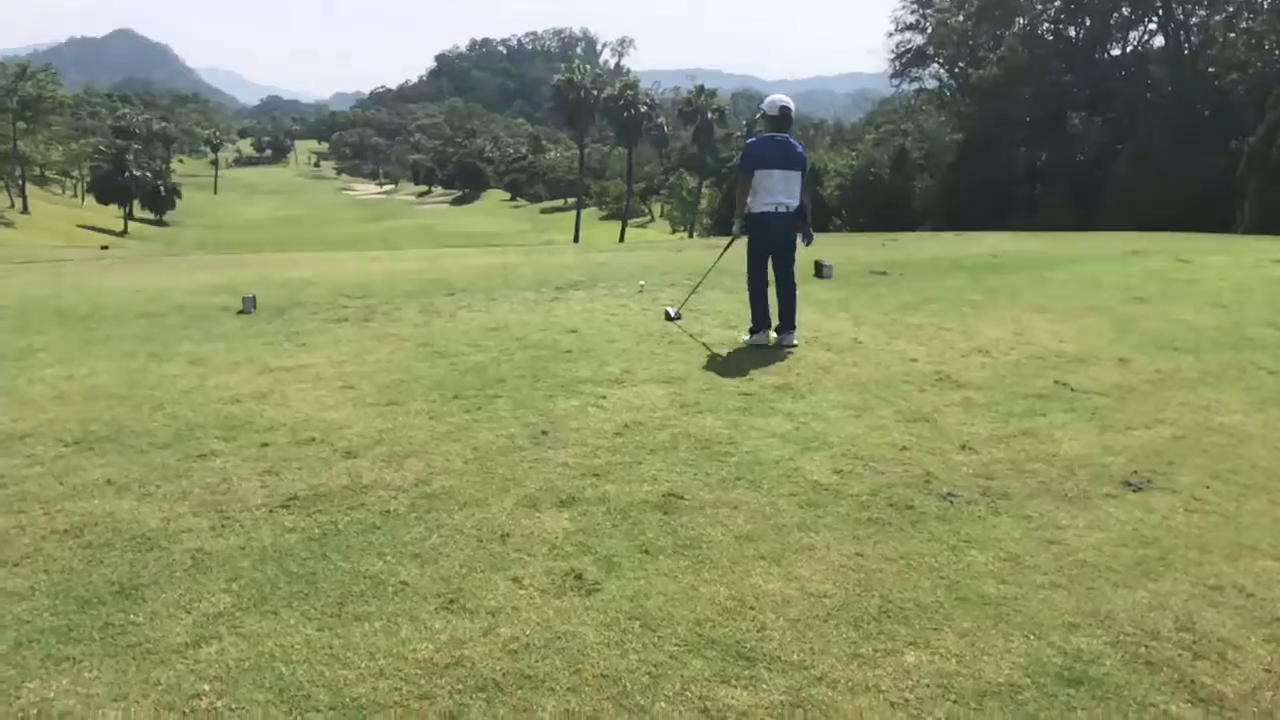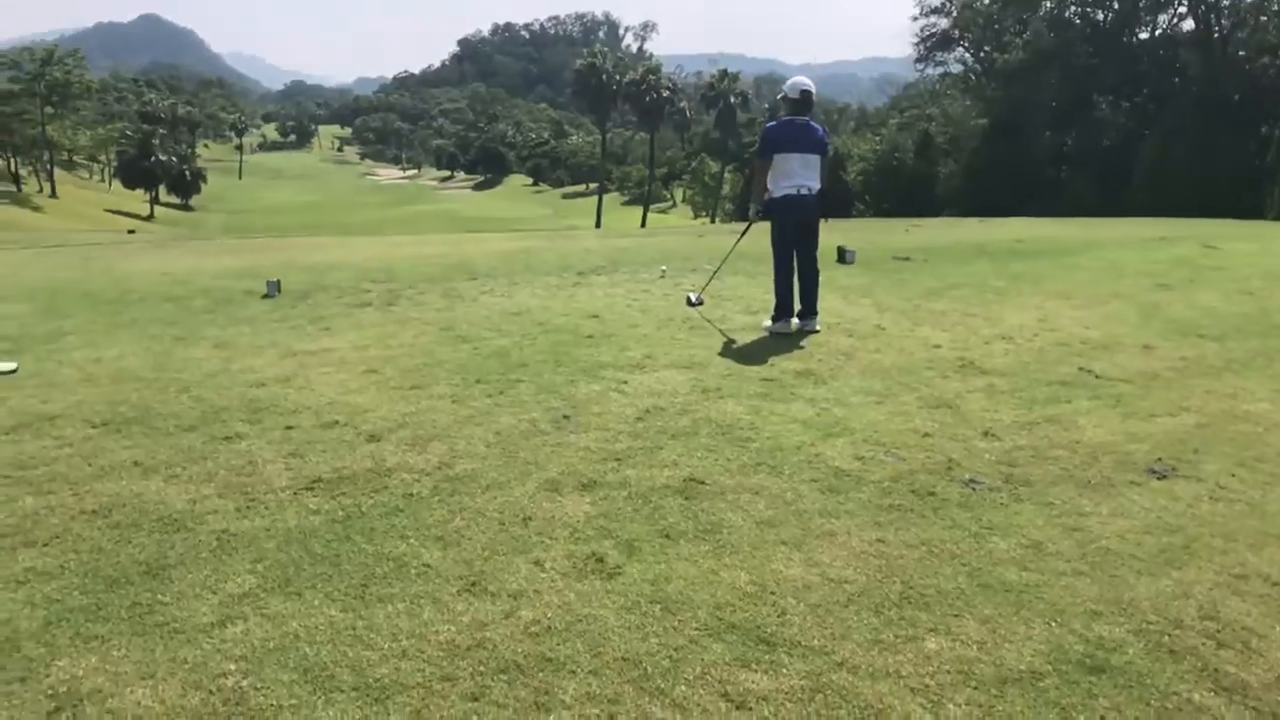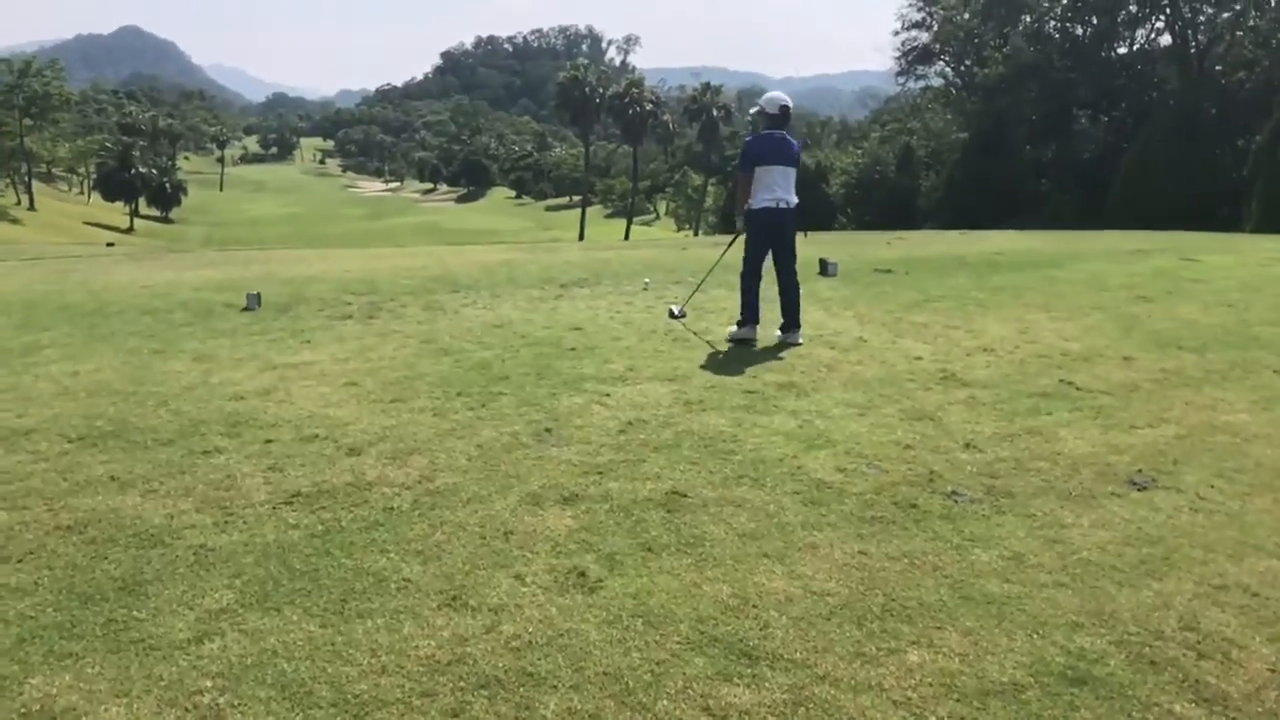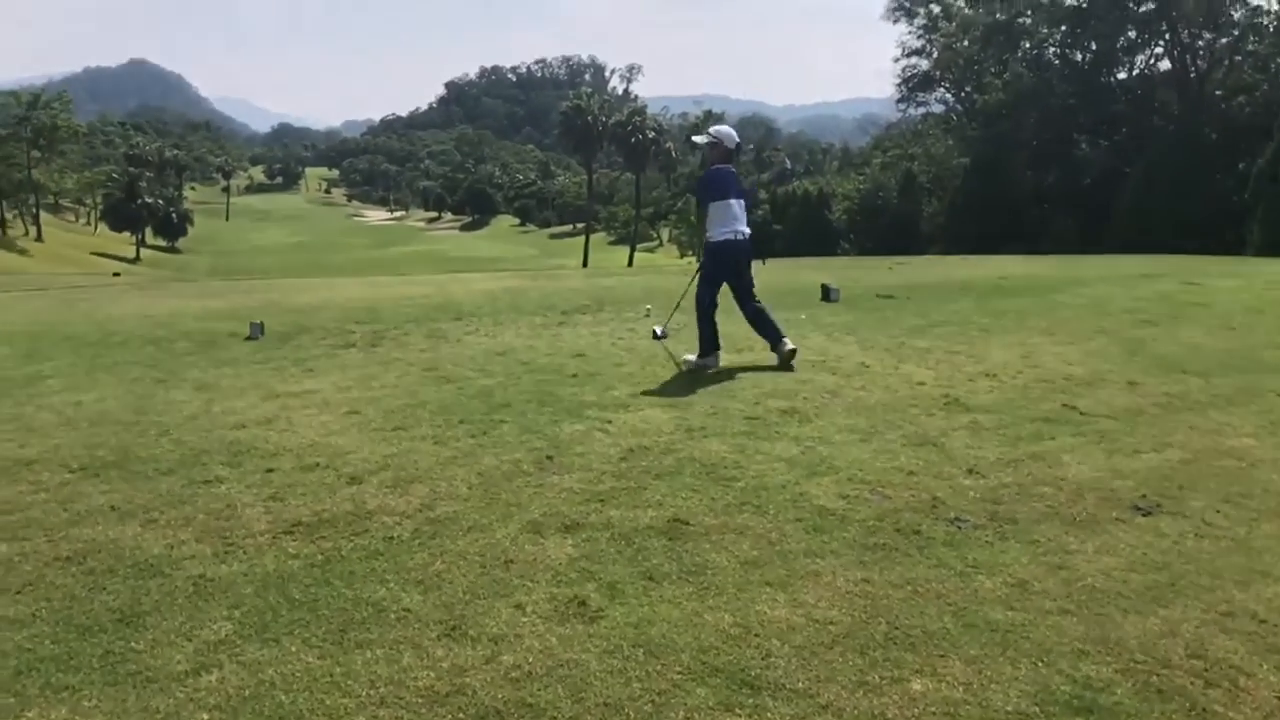
dt=0.4s
person 1, frame 1
left shoulder: (754, 146)
right shoulder: (798, 150)
left elbow: (744, 187)
right elbow: (804, 192)
left wrist: (738, 218)
right wrist: (806, 223)
left hip: (761, 217)
right hip: (789, 218)
left knee: (757, 275)
right knee: (786, 275)
left ankle: (760, 330)
right ankle: (787, 331)
person 1, frame 2
left shoulder: (773, 131)
right shoulder: (819, 133)
left elbow: (761, 172)
right elbow: (823, 174)
left wrist: (755, 203)
left hip: (783, 202)
right hip: (810, 201)
left knee: (783, 262)
right knee: (808, 260)
left ankle: (783, 318)
right ankle: (809, 317)
person 1, frame 3
left shoulder: (753, 144)
right shoulder: (793, 147)
left elbow: (744, 184)
left wrist: (741, 214)
left hip: (761, 213)
right hip: (787, 213)
left knee: (751, 271)
right knee: (787, 273)
left ankle: (748, 325)
right ankle: (791, 329)
person 1, frame 4
left shoulder: (708, 178)
right shoulder: (734, 178)
left elbow: (702, 218)
left wrist: (707, 244)
left hip: (720, 247)
right hip: (741, 244)
left knee: (705, 300)
right knee: (747, 300)
left ankle: (708, 354)
right ankle: (780, 342)
